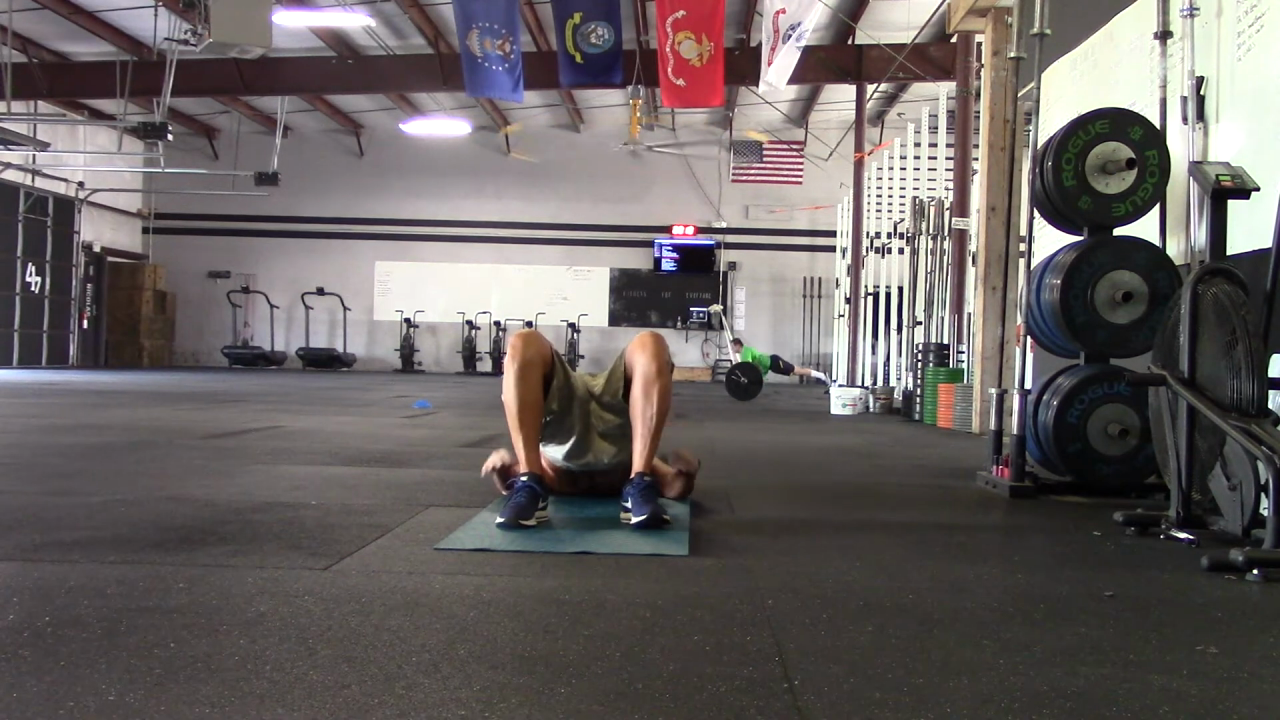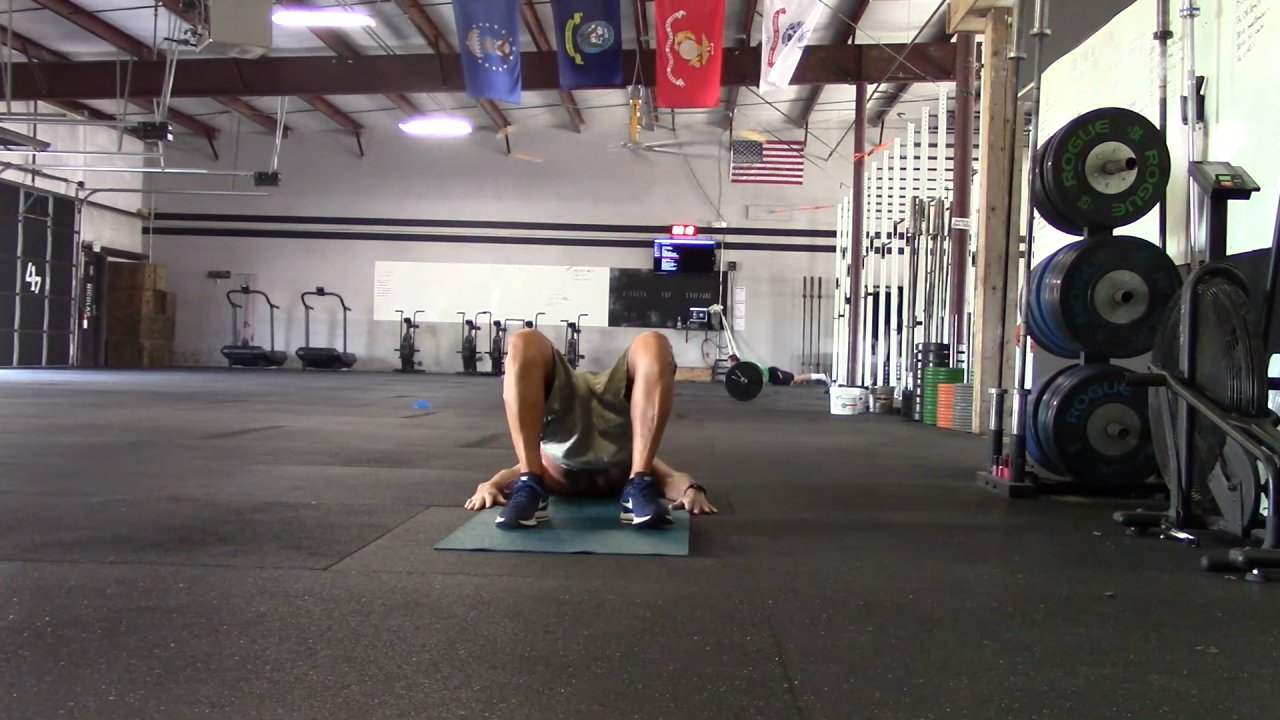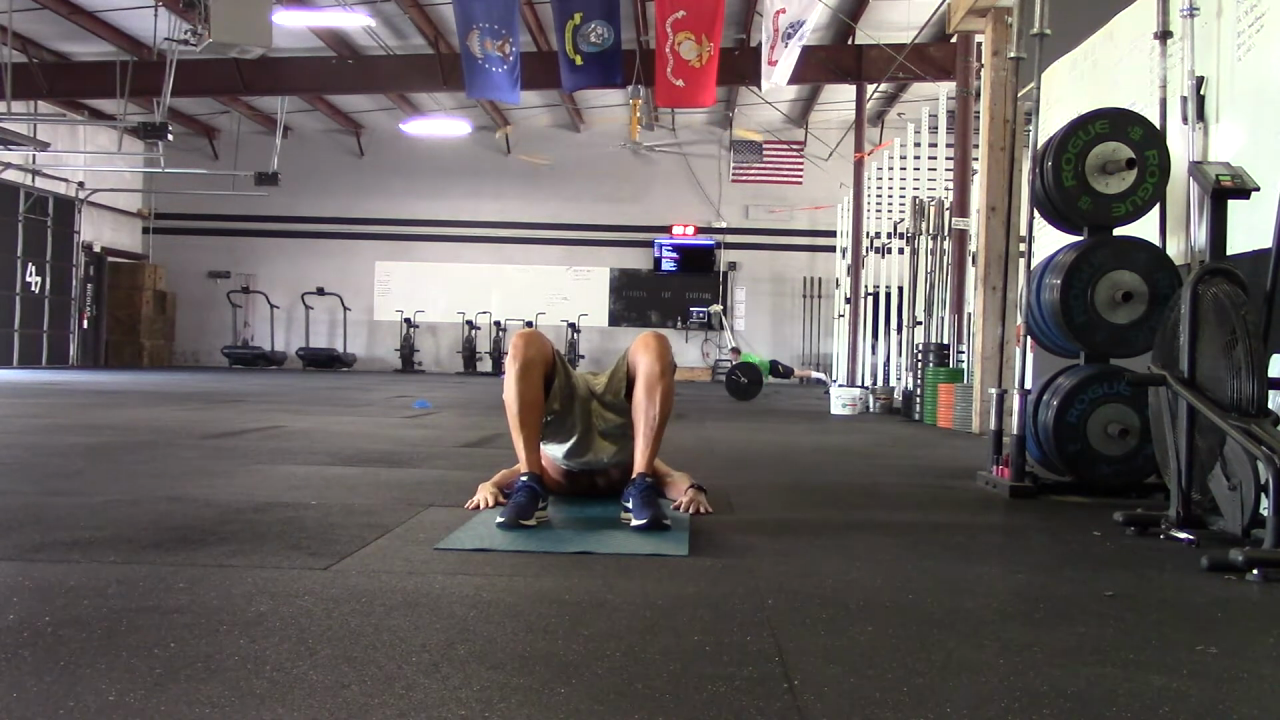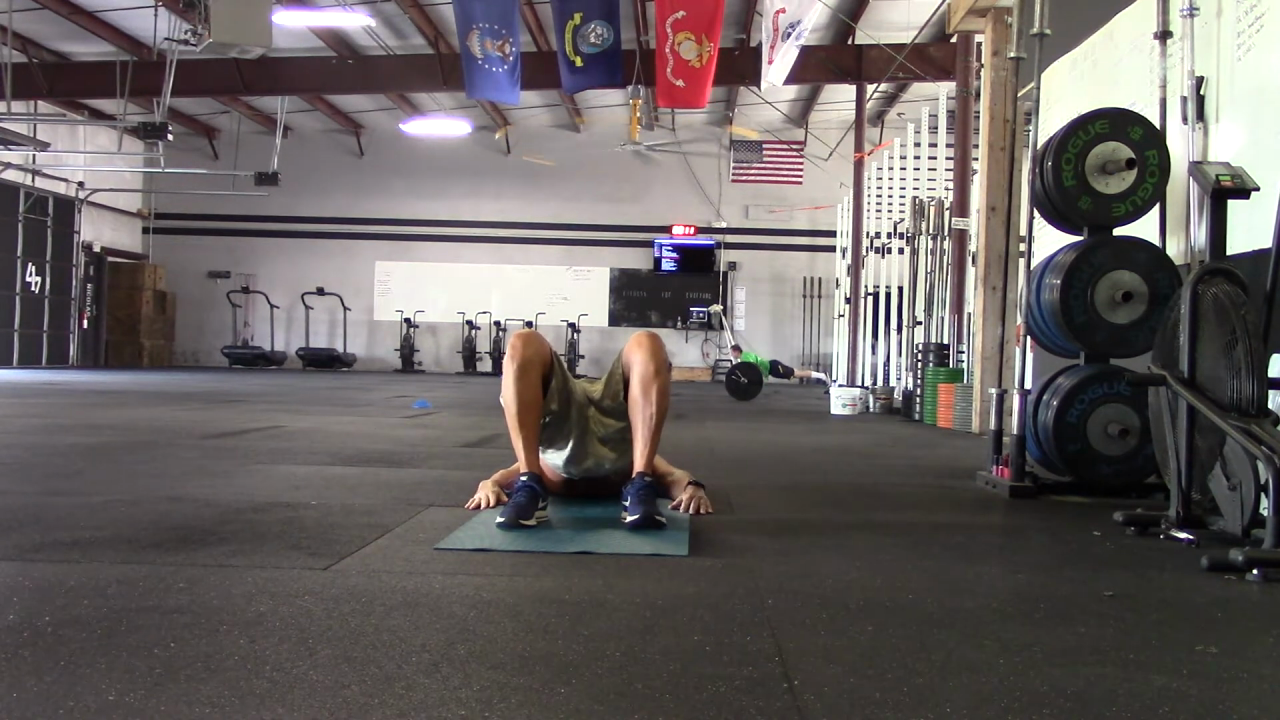
dt=0.4s
person 1, frame 1
left shoulder: (640, 457)
left elbow: (675, 486)
right elbow: (507, 482)
left wrist: (684, 468)
right wrist: (502, 466)
left ankle: (638, 486)
right ankle: (530, 488)
person 1, frame 2
left shoulder: (639, 456)
left elbow: (670, 477)
right elbow: (515, 472)
left wrist: (691, 490)
right wrist: (489, 484)
left hip: (620, 459)
right hip: (560, 465)
left knee: (652, 344)
right knee: (525, 342)
left ankle: (639, 487)
right ankle: (529, 488)
person 1, frame 3
left shoulder: (640, 455)
left elbow: (669, 476)
right elbow: (518, 470)
left wrist: (692, 489)
right wrist: (490, 484)
left hip: (619, 470)
right hip: (561, 466)
left knee: (652, 344)
right knee: (526, 343)
left ankle: (640, 487)
right ankle: (530, 488)
person 1, frame 4
left shoulder: (638, 451)
left elbow: (671, 474)
right elbow: (517, 470)
left wrist: (691, 485)
right wrist: (490, 483)
right hip: (560, 471)
left knee: (646, 343)
right knee: (524, 343)
left ankle: (640, 487)
right ankle: (529, 488)
